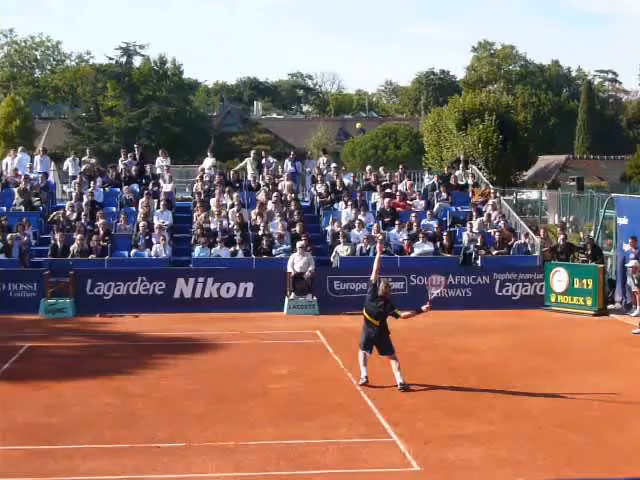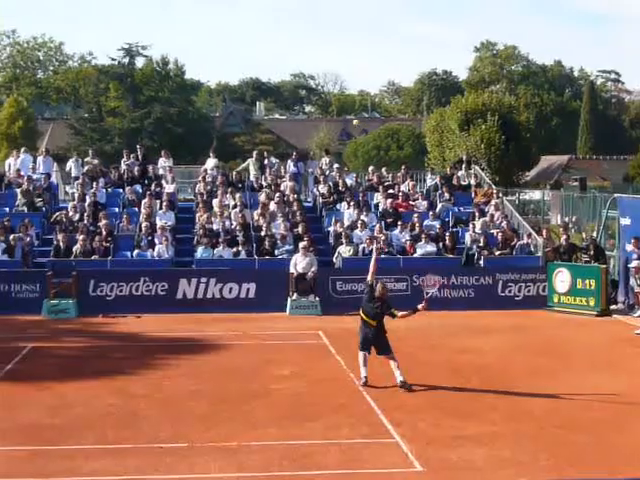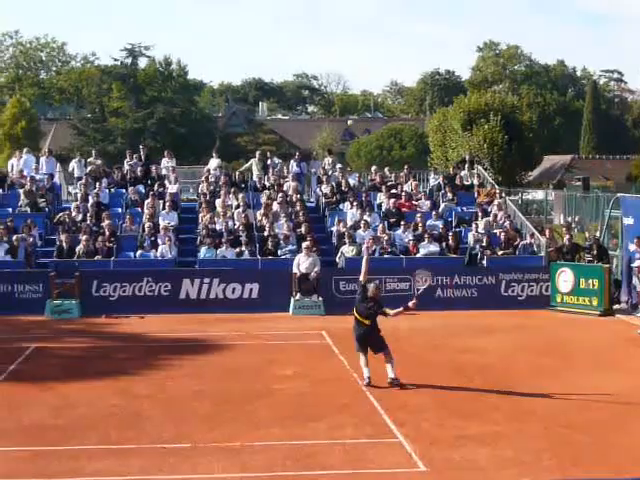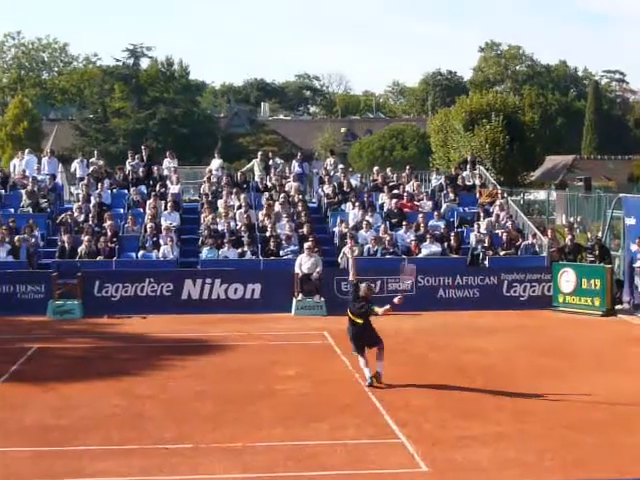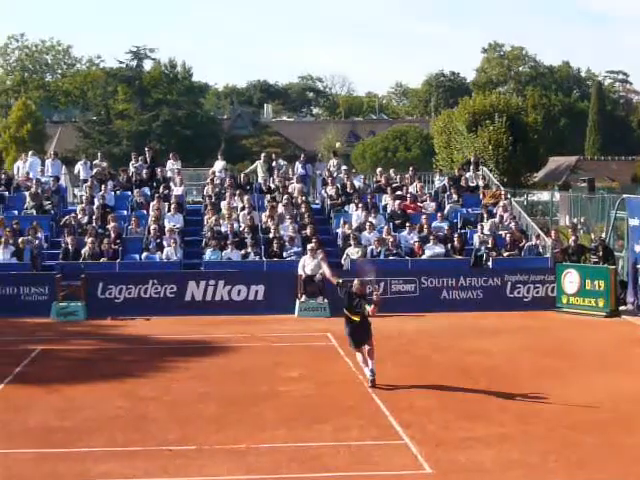
dt=0.1s
person 1, frame 1
left shoulder: (372, 293)
right shoulder: (387, 305)
left elbow: (375, 273)
right elbow: (403, 315)
left wrist: (378, 255)
right wrist: (421, 310)
left hip: (368, 331)
right hip: (381, 333)
left knee: (363, 352)
right knee: (392, 357)
left ankle: (364, 377)
right ankle: (400, 382)
person 1, frame 2
left shoulder: (368, 294)
right shoulder: (384, 306)
left elbow: (371, 273)
right elbow: (399, 315)
left wrist: (374, 256)
right wrist: (417, 309)
left hip: (365, 331)
right hip: (378, 333)
left knee: (363, 353)
right knee: (391, 357)
left ankle: (364, 377)
right ankle: (401, 380)
person 1, frame 3
left shoulder: (362, 294)
right shoulder: (376, 305)
left elbow: (363, 274)
right elbow: (392, 313)
left wrist: (366, 255)
right wrist: (407, 306)
left hip: (359, 332)
right hip: (372, 332)
left knee: (363, 354)
right knee: (387, 353)
left ankle: (367, 377)
right ankle: (392, 377)
person 1, frame 4
left shoulder: (354, 293)
right shoulder: (368, 304)
left elbow: (352, 274)
right elbow: (380, 312)
left wrist: (351, 257)
right wrist: (393, 303)
left hip: (354, 331)
right hip: (366, 330)
left knee: (361, 355)
right knee: (380, 346)
left ankle: (369, 377)
right ankle: (378, 372)
person 1, frame 5
left shoulder: (345, 290)
right shoulder: (362, 301)
left elbow: (331, 277)
right elbow: (371, 312)
right wrist: (375, 301)
left hip: (352, 327)
right hip: (364, 325)
left knee: (359, 351)
right knee: (370, 346)
left ankle: (370, 376)
right ankle: (371, 369)
